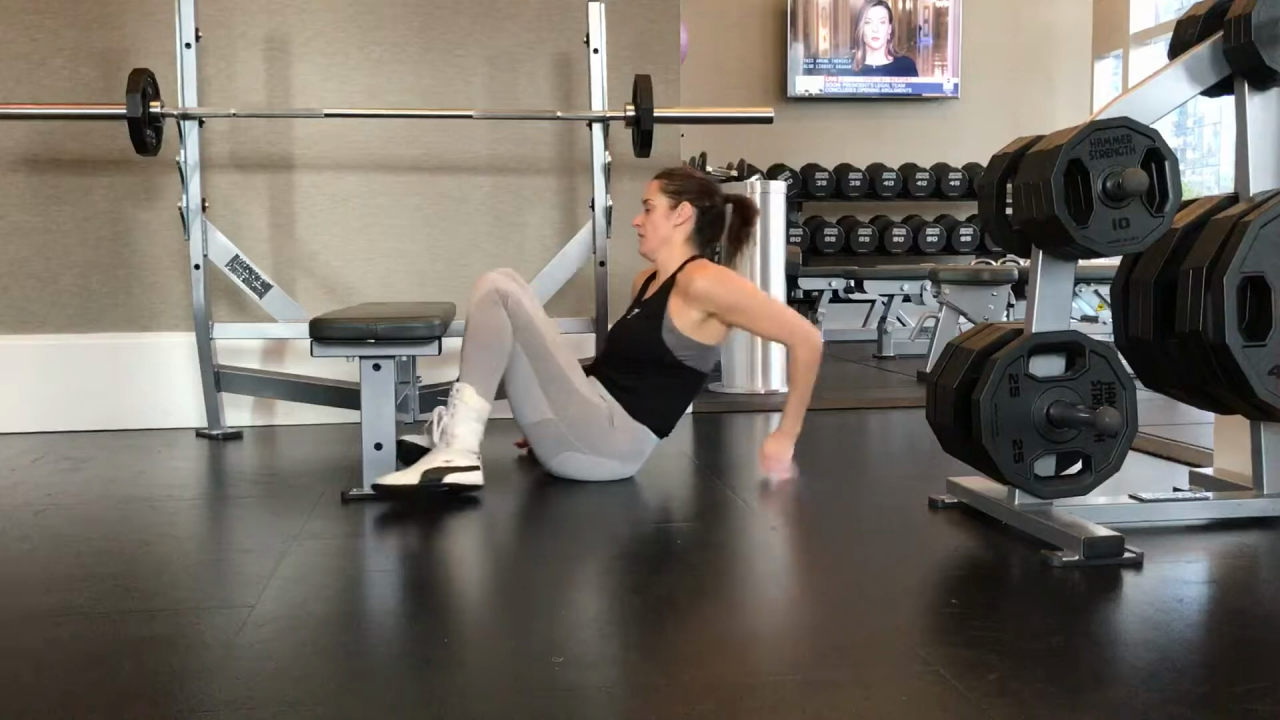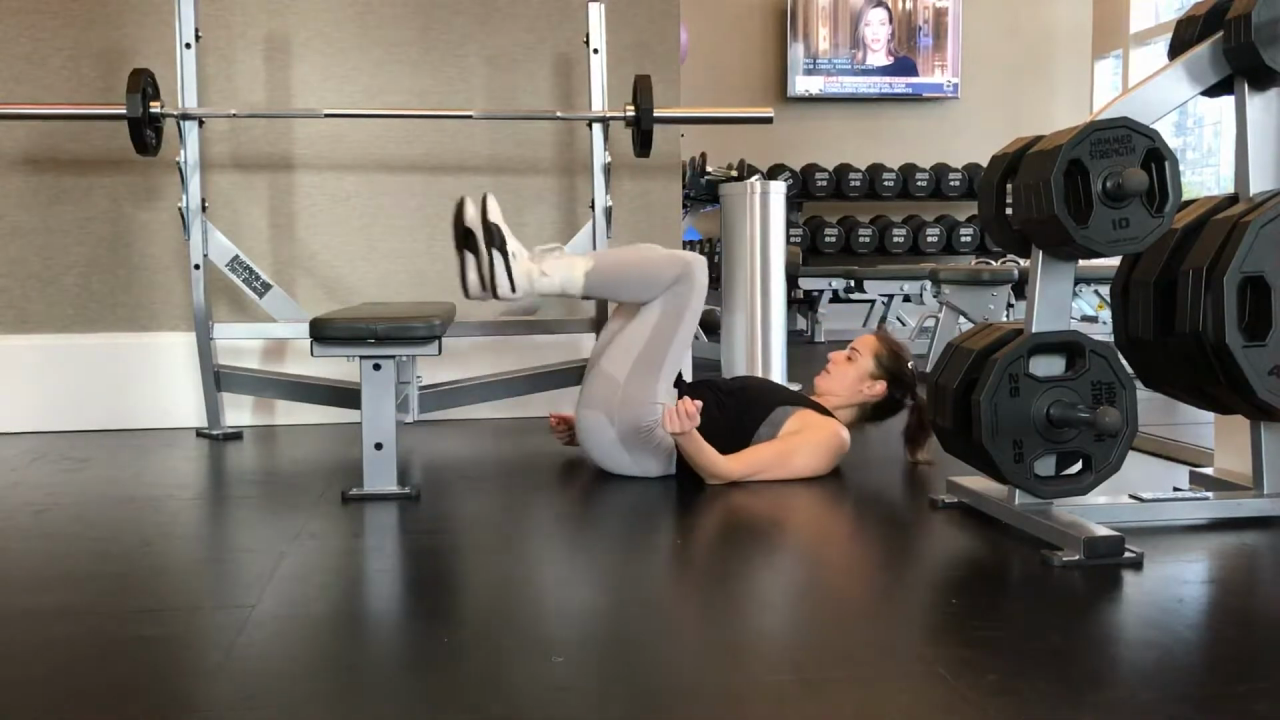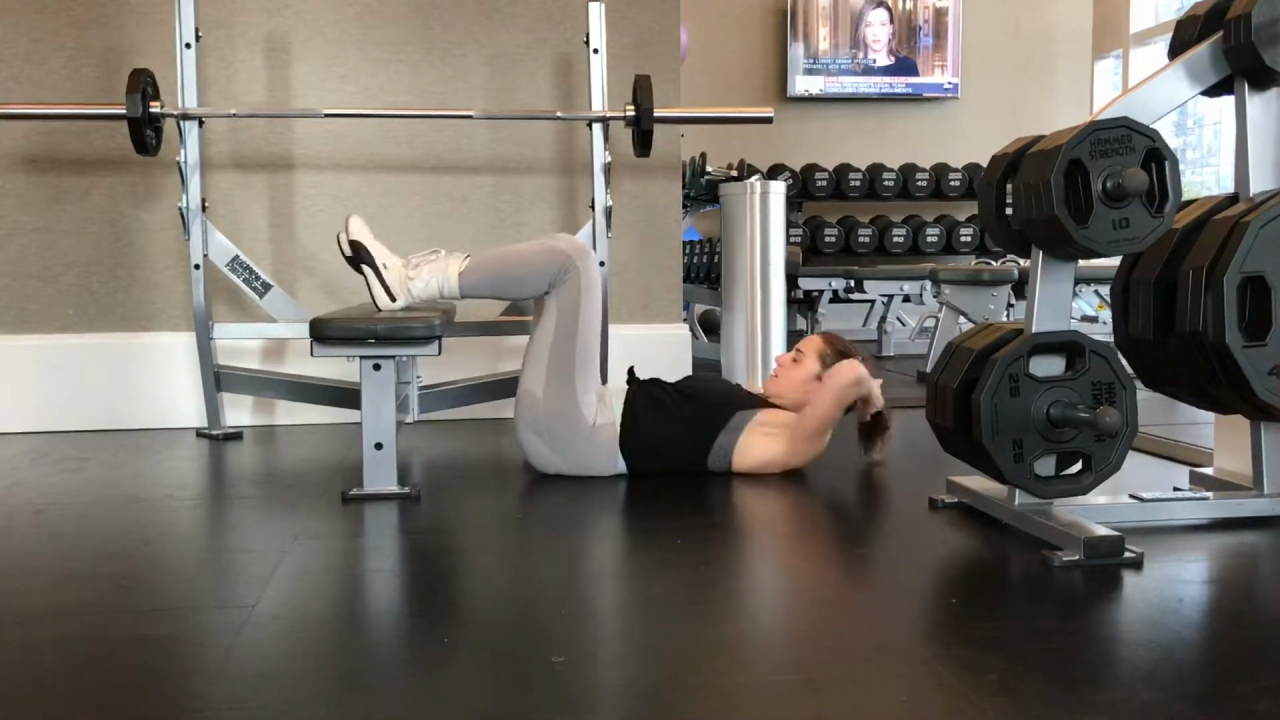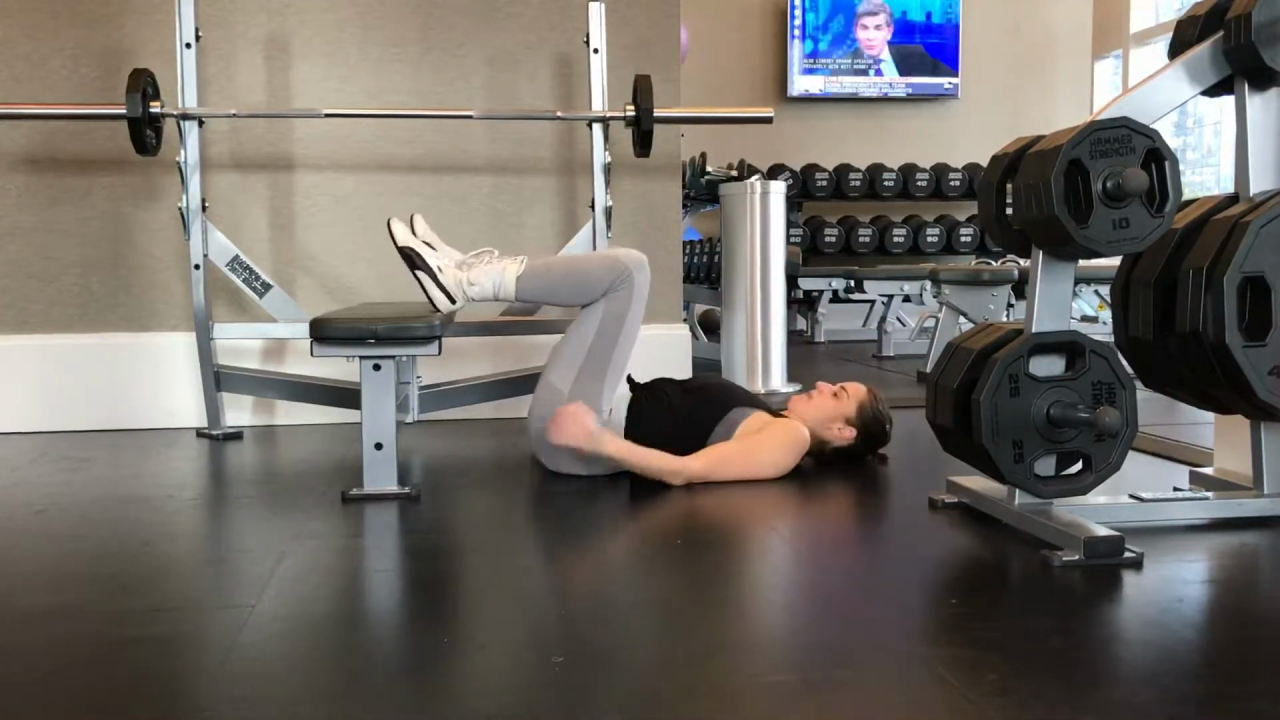
dt=1s
person 1, frame 1
left shoulder: (704, 284)
right shoulder: (648, 282)
left elbow: (806, 340)
left wrist: (782, 441)
right wrist: (560, 419)
left hip: (605, 445)
right hip: (593, 427)
left knee: (496, 290)
right knee: (505, 287)
left ankle: (458, 453)
right ankle: (455, 438)
person 1, frame 2
left shoulder: (828, 437)
right shoulder: (802, 411)
left elbow: (723, 472)
left wrist: (685, 434)
right wrist: (589, 424)
left hip: (628, 438)
right hip: (619, 426)
left knee: (689, 270)
right knee: (652, 269)
left ankle: (523, 275)
right ankle: (503, 277)
person 1, frame 3
left shoulder: (796, 438)
right shoulder: (766, 413)
left elbow: (855, 378)
left wrist: (862, 392)
left hip: (571, 442)
right hip: (603, 416)
left knee: (570, 259)
right knee: (561, 251)
left ankle: (406, 286)
right ankle: (407, 276)
person 1, frame 4
left shoulder: (789, 439)
right shoulder: (770, 426)
left elbow: (690, 470)
left wrist: (599, 442)
left hip: (573, 434)
right hip: (592, 422)
left knee: (627, 269)
right knee: (620, 271)
left ankle: (460, 282)
right ankle: (462, 276)
